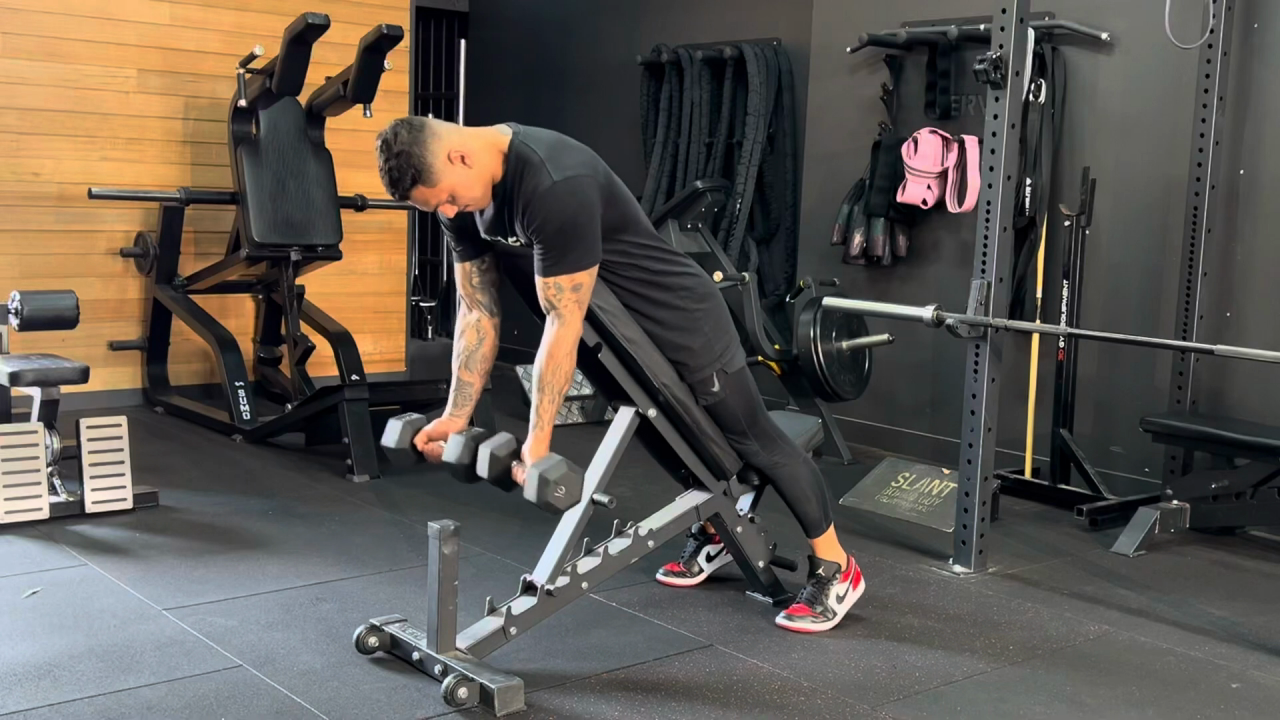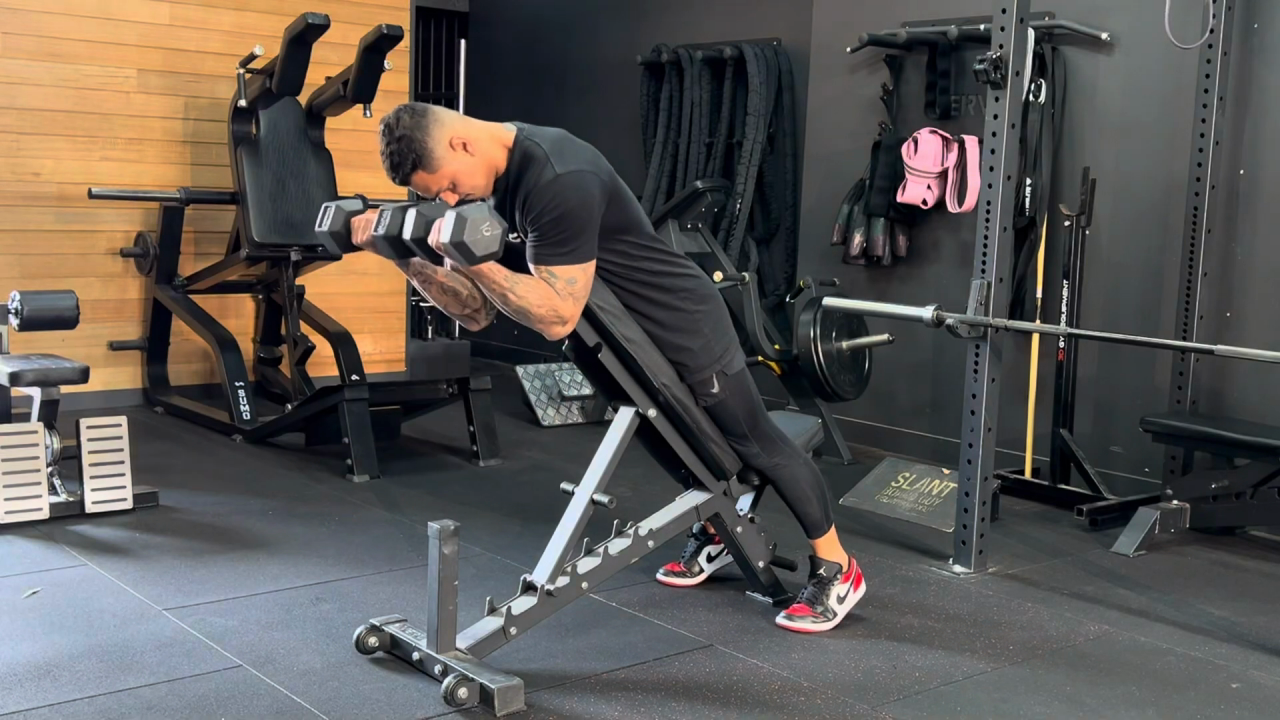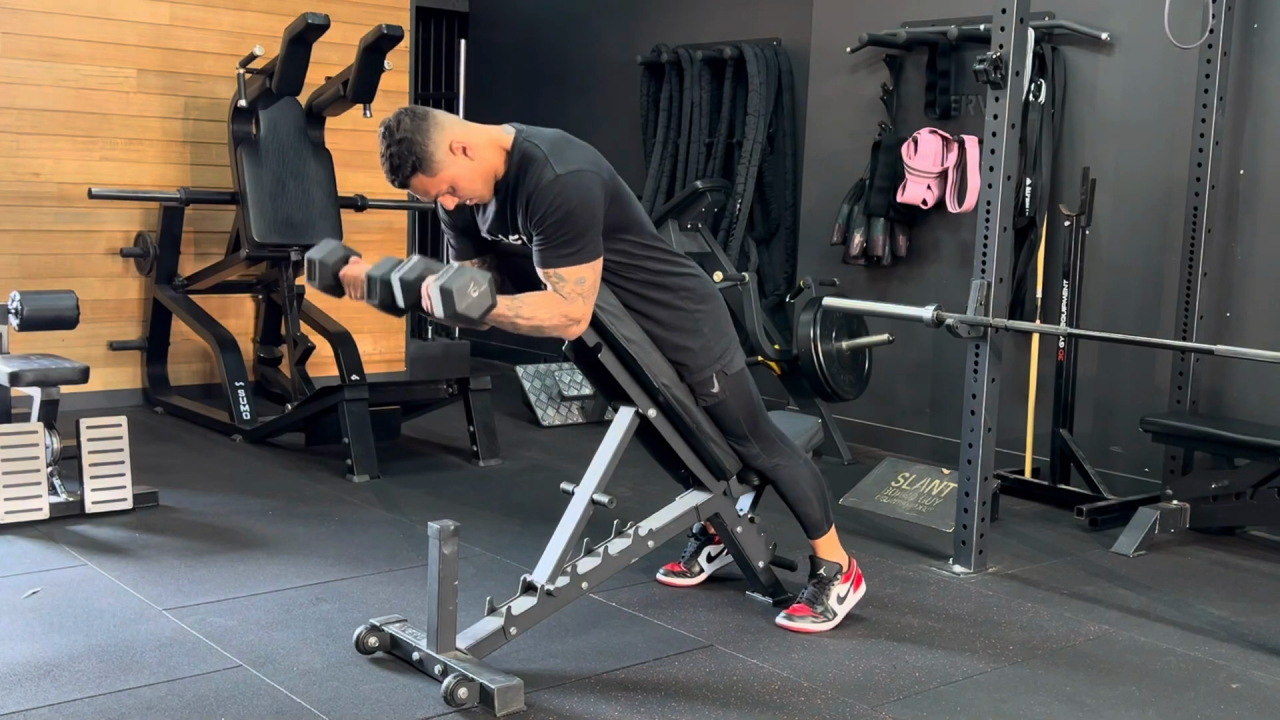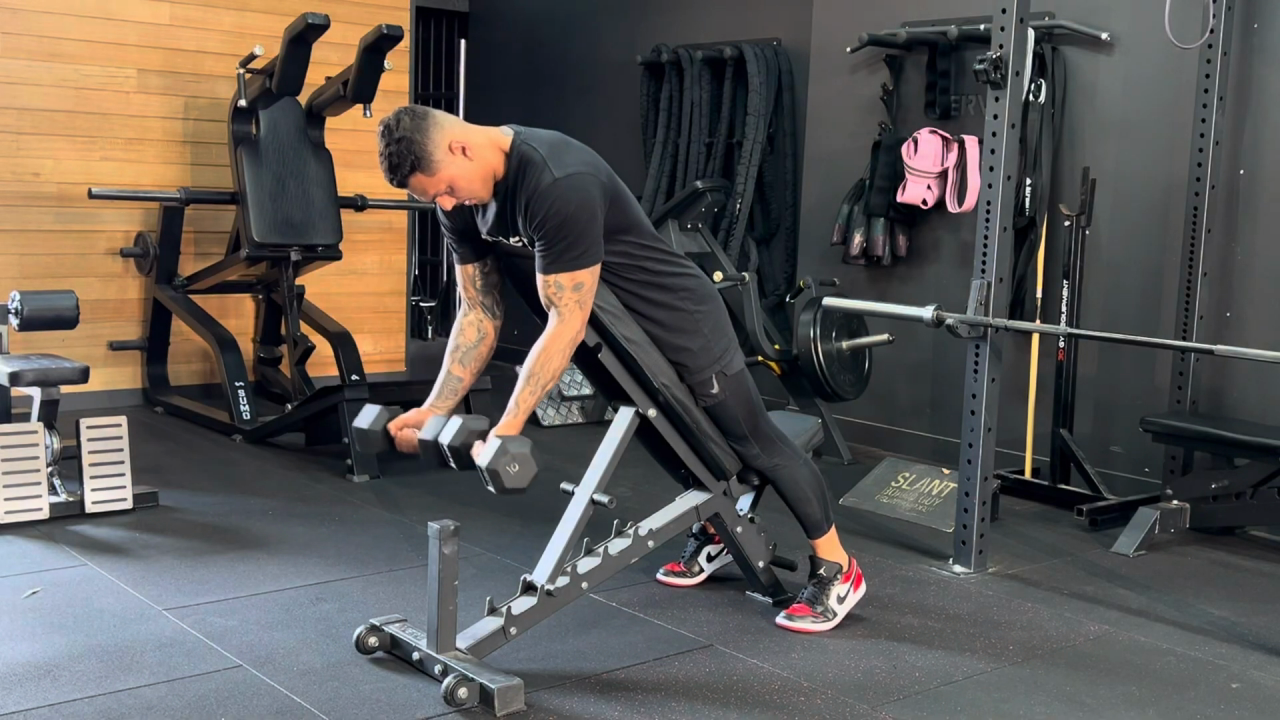
dt=1s
person 1, frame 1
left shoulder: (555, 185)
right shoulder: (462, 191)
left elbow: (564, 324)
right elbow: (478, 310)
left wrist: (539, 439)
right wrist: (457, 415)
left hip: (677, 316)
left knee: (752, 438)
left ankle: (836, 568)
right ankle: (716, 533)
person 1, frame 2
left shoulder: (558, 180)
right shoulder: (474, 181)
left elbow: (557, 315)
right elbow: (477, 310)
left wrist: (471, 258)
right wrist: (403, 255)
left hip: (679, 320)
left knee: (755, 442)
left ankle: (836, 569)
right ankle: (716, 535)
person 1, frame 3
left shoulder: (559, 180)
right shoulder: (463, 193)
left elbow: (570, 313)
left hip: (678, 318)
left knee: (754, 442)
left ankle: (836, 568)
right ankle: (716, 534)
person 1, frame 4
left shoulder: (559, 184)
right shoulder: (461, 198)
left elbow: (567, 323)
right elbow: (480, 312)
left wrist: (509, 428)
right wrist: (436, 408)
left hip: (677, 317)
left knee: (754, 442)
left ankle: (836, 570)
right ankle: (716, 534)
